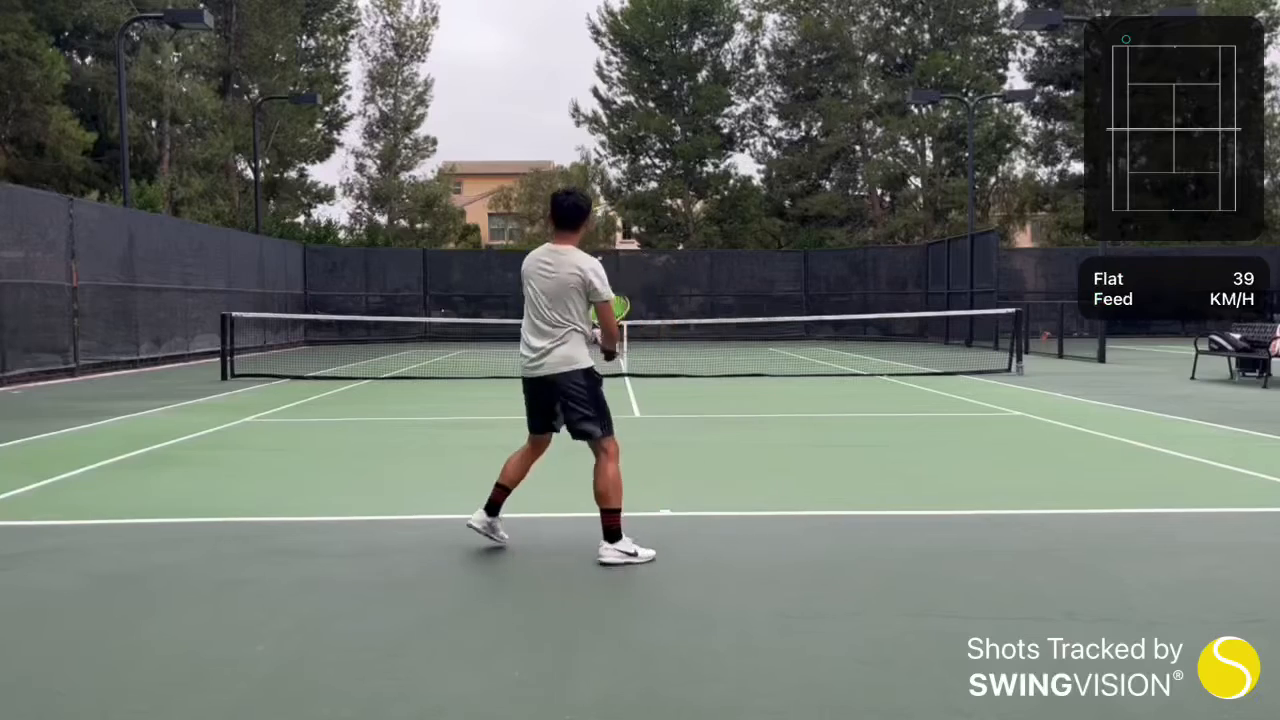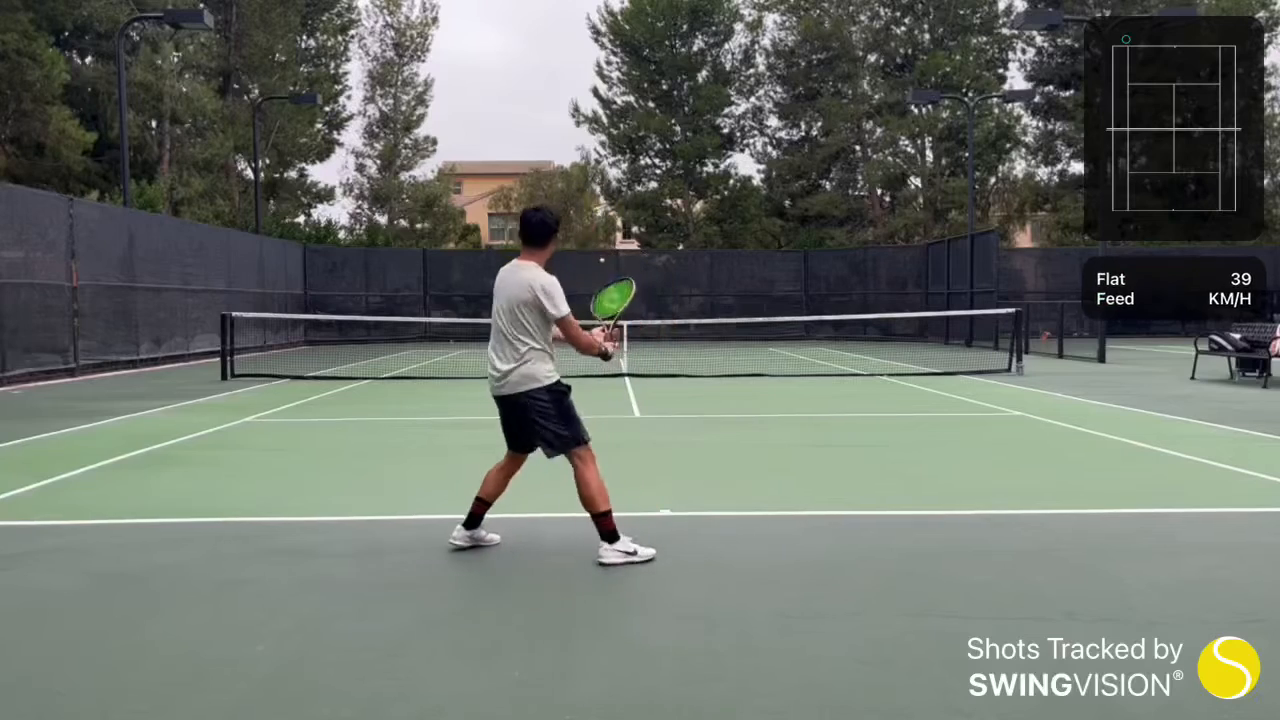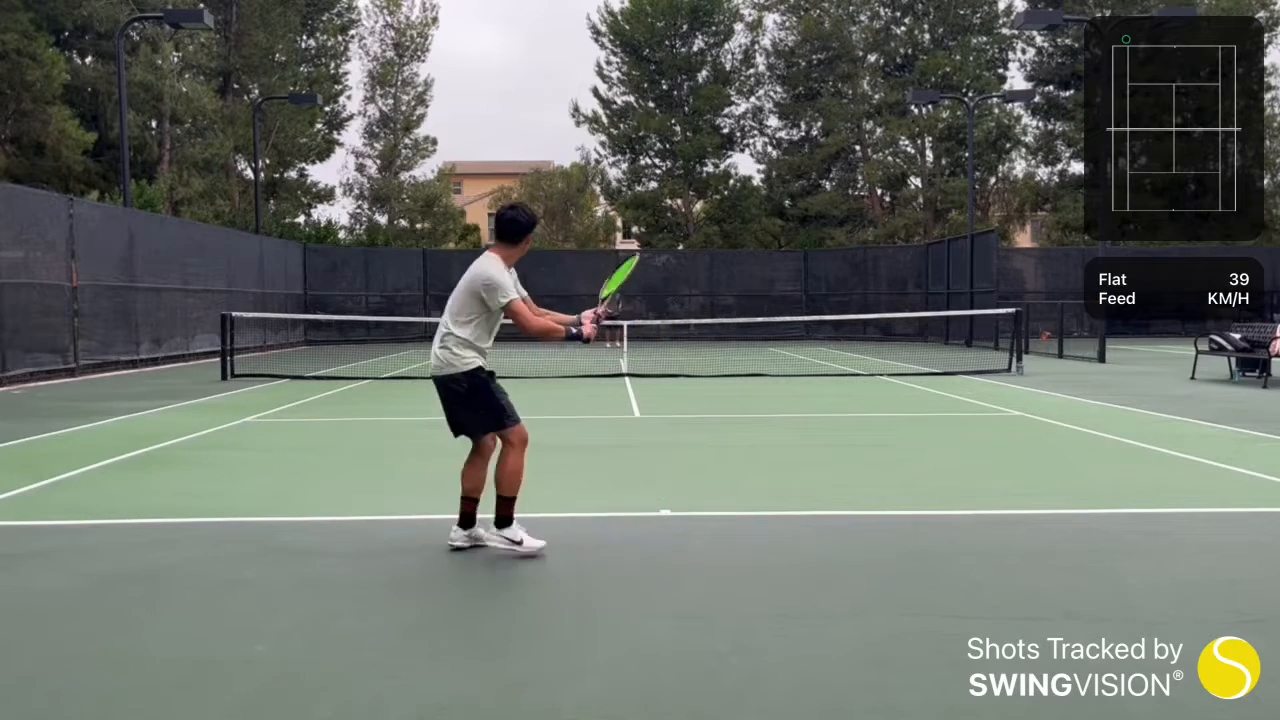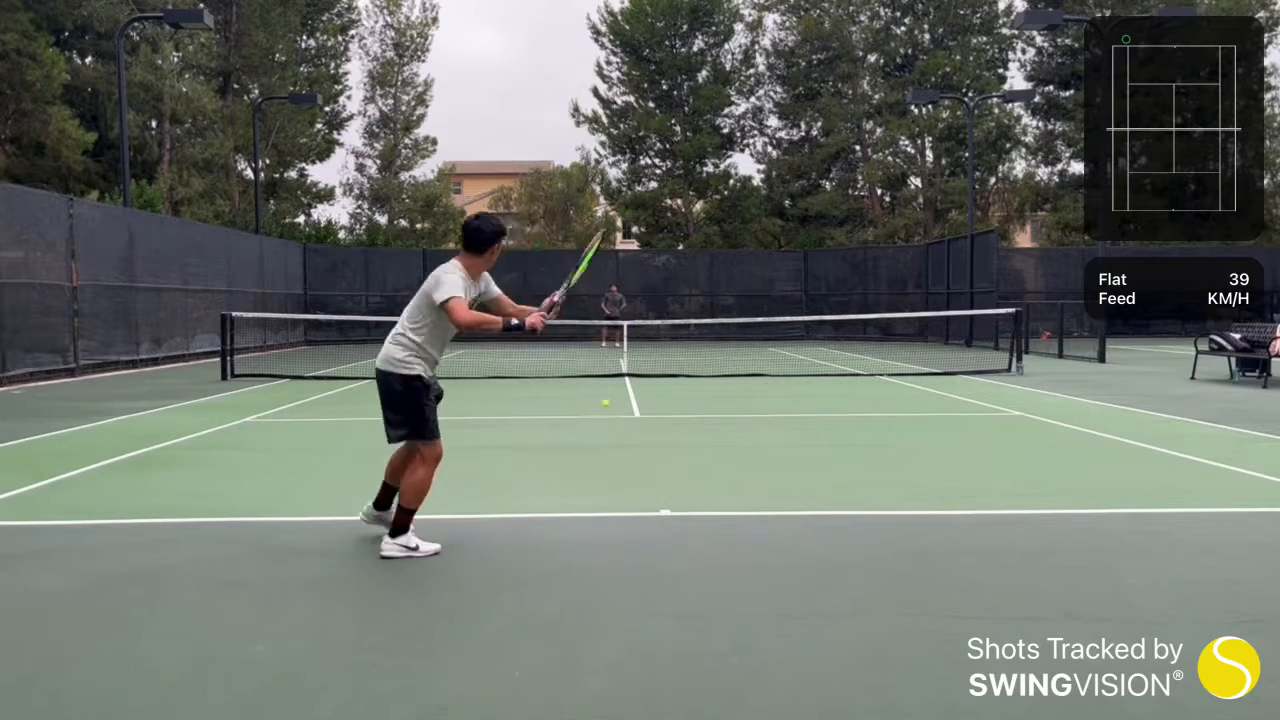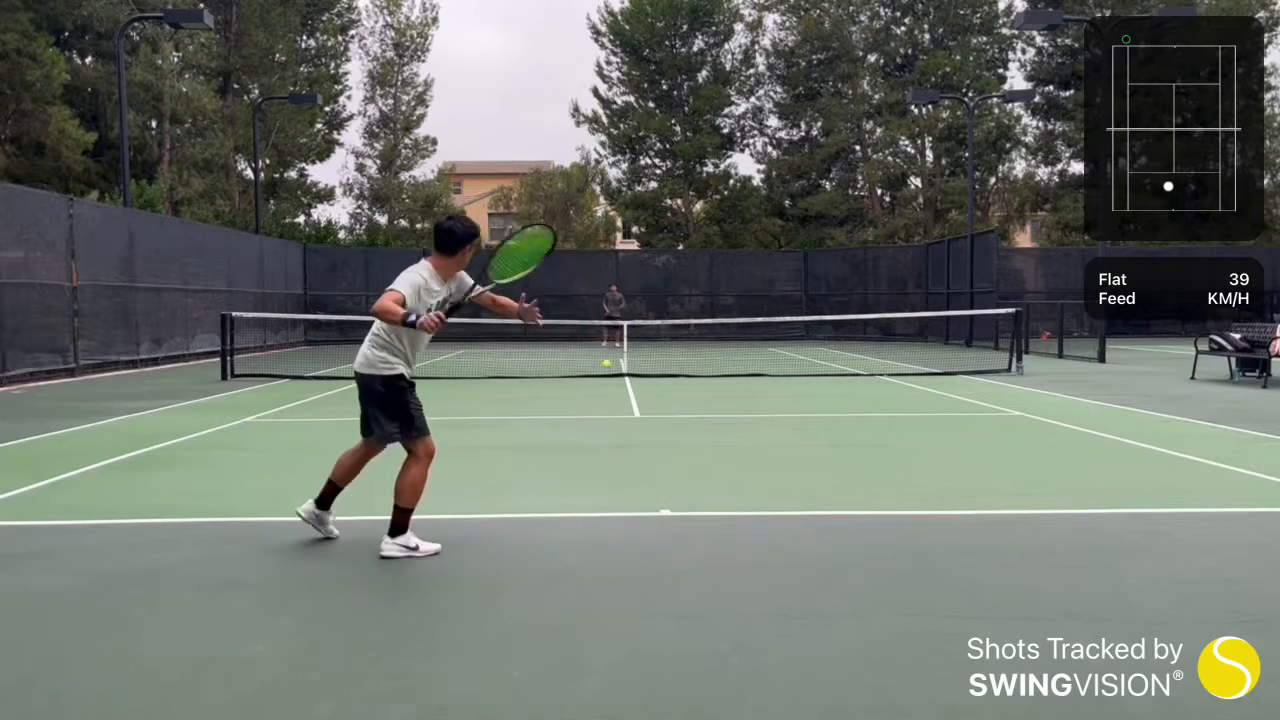
dt=0.2s
person 1, frame 1
left shoulder: (531, 261)
right shoulder: (588, 266)
right elbow: (609, 328)
right wrist: (609, 347)
left hip: (533, 369)
right hip: (570, 368)
left knee: (537, 442)
right knee: (607, 450)
left ankle: (487, 515)
right ankle: (613, 542)
person 1, frame 2
left shoulder: (506, 274)
right shoulder: (542, 282)
right elbow: (576, 340)
left wrist: (591, 335)
right wrist: (604, 349)
left hip: (505, 384)
right hip: (534, 384)
left knee: (516, 456)
right knee: (582, 459)
left ankle: (469, 528)
right ankle: (614, 543)
person 1, frame 3
left shoulder: (497, 268)
right shoulder: (493, 273)
left elbow: (533, 315)
right elbow: (530, 325)
left wrist: (583, 316)
right wrist: (576, 332)
left hip: (453, 366)
right hip: (461, 368)
left knee: (483, 444)
right knee: (516, 438)
left ankle: (467, 529)
right ankle: (504, 527)
person 1, frame 4
left shoulder: (479, 278)
right shoulder: (450, 278)
left elbow: (510, 309)
right elbow: (463, 319)
left wrist: (537, 312)
right wrist: (518, 324)
left hip: (407, 368)
right hip: (402, 369)
left knee: (417, 446)
right knee: (428, 453)
left ankle: (380, 507)
right ankle: (396, 537)
person 1, frame 5
left shoulder: (453, 277)
right shoulder: (417, 278)
left elbow: (487, 298)
right elbow: (382, 308)
left wrist: (518, 310)
right wrist: (415, 320)
left hip: (372, 368)
right hip: (384, 371)
left knee: (371, 444)
right knee: (422, 450)
left ankle: (318, 507)
right ankle: (397, 537)
